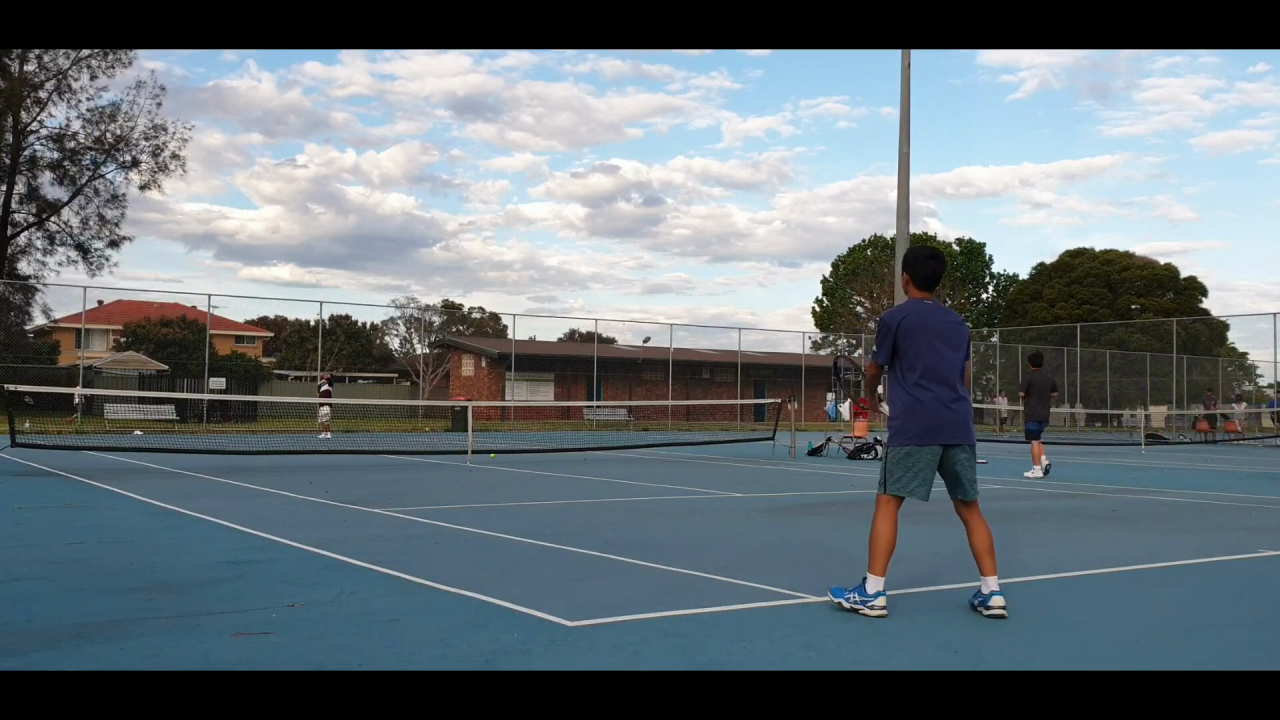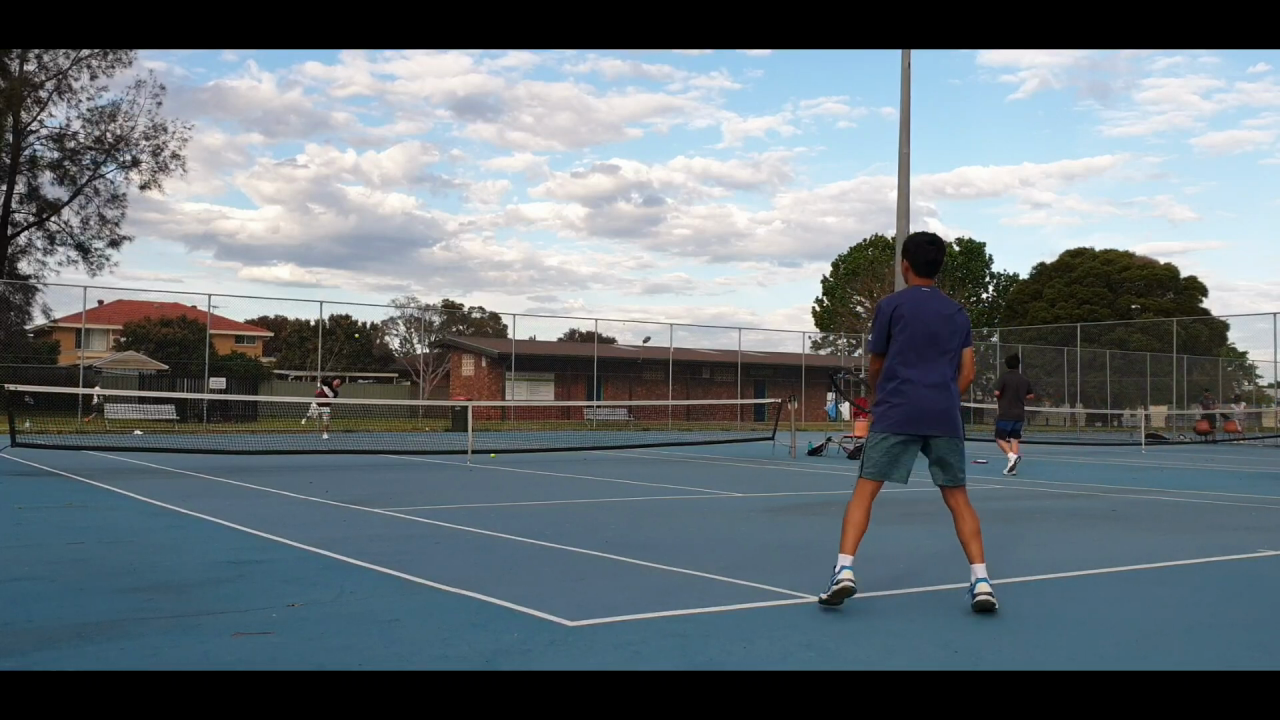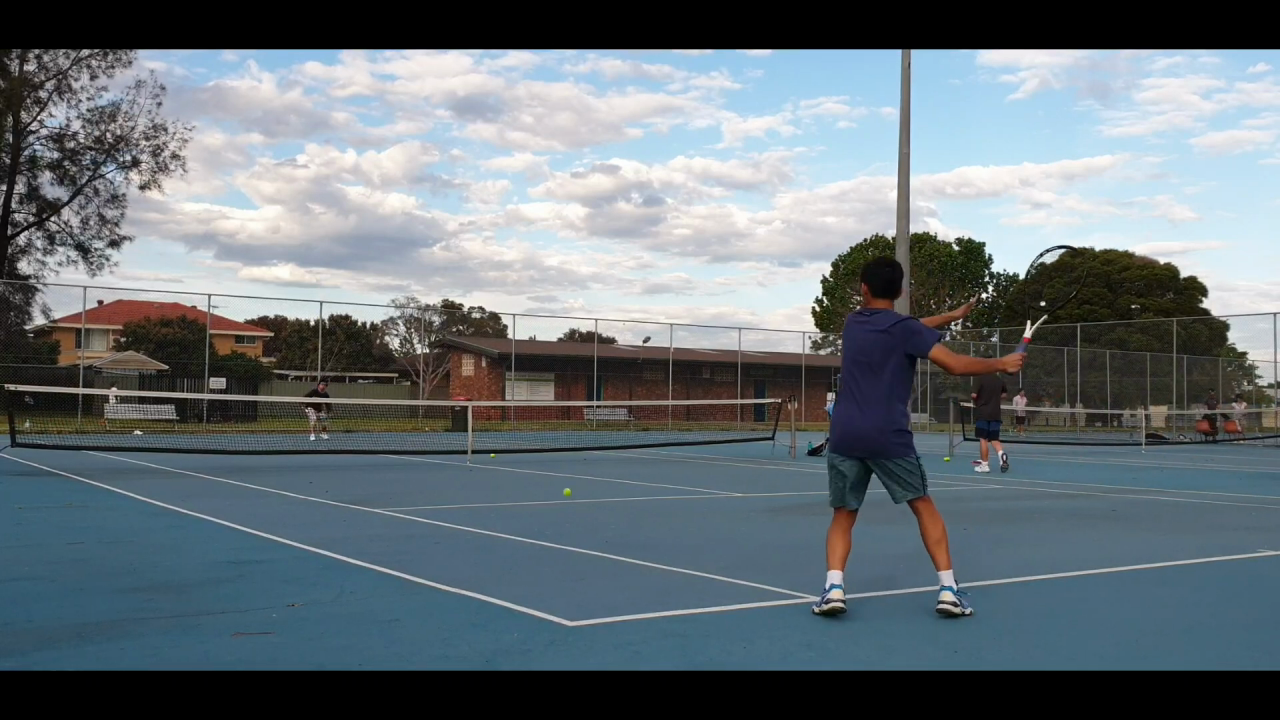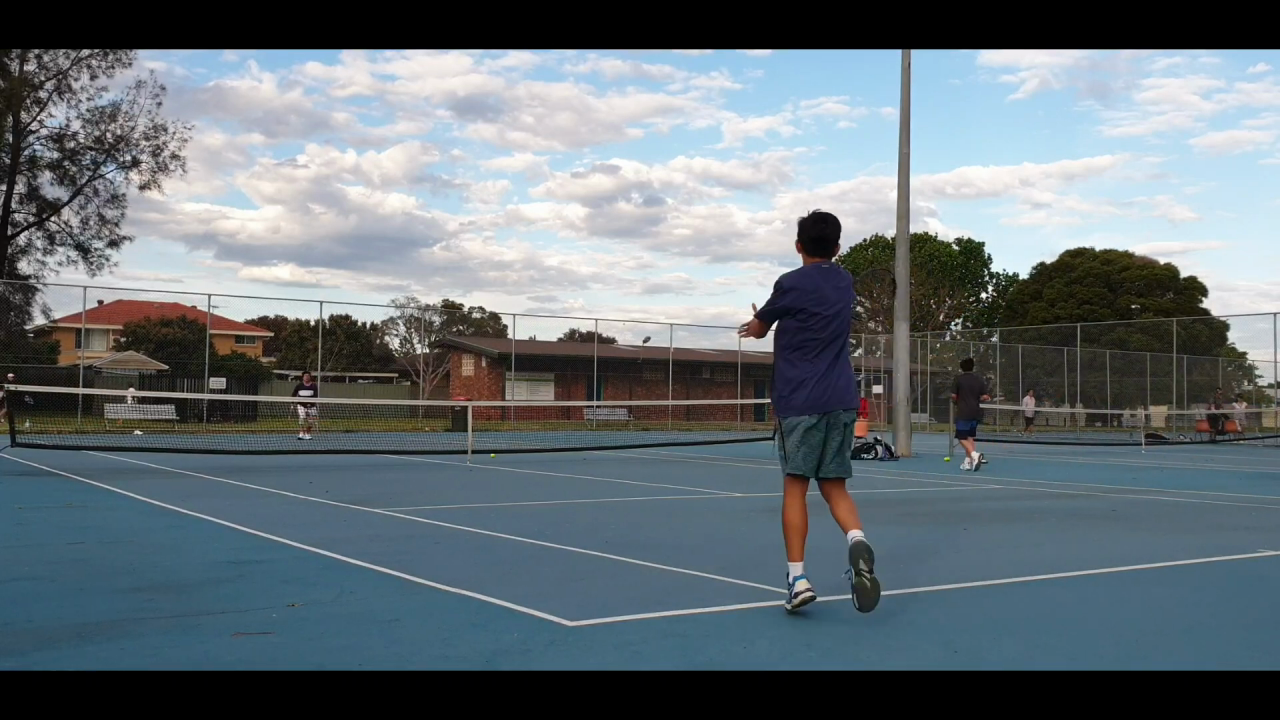
dt=0.5s
person 1, frame 1
left shoulder: (894, 318)
right shoulder: (958, 323)
left elbow: (875, 370)
left hip: (913, 427)
right hip: (958, 426)
left knee: (888, 503)
right knee: (969, 507)
left ankle: (873, 592)
right ankle: (991, 592)
person 1, frame 2
left shoulder: (890, 305)
right shoulder: (958, 312)
left elbow: (876, 366)
right elbow: (967, 374)
left wrist: (879, 398)
left hip: (896, 414)
right hip: (944, 417)
left knee: (865, 489)
right knee: (957, 497)
left ankle: (844, 570)
right ankle: (981, 581)
person 1, frame 3
left shoulder: (852, 324)
right shoulder: (904, 327)
right elbow: (954, 365)
left wrist: (949, 317)
right wrist: (1001, 363)
left hip: (845, 435)
right hip: (889, 436)
left knee: (843, 517)
right knee: (923, 507)
left ankle: (834, 587)
right ankle: (948, 589)
person 1, frame 4
left shoulder: (789, 283)
right shoulder: (845, 283)
left elbow: (757, 330)
left wrist: (751, 325)
left hip: (800, 399)
right hip: (841, 398)
left knee: (795, 486)
right knee: (833, 486)
left ankle: (797, 579)
right ankle: (857, 542)
